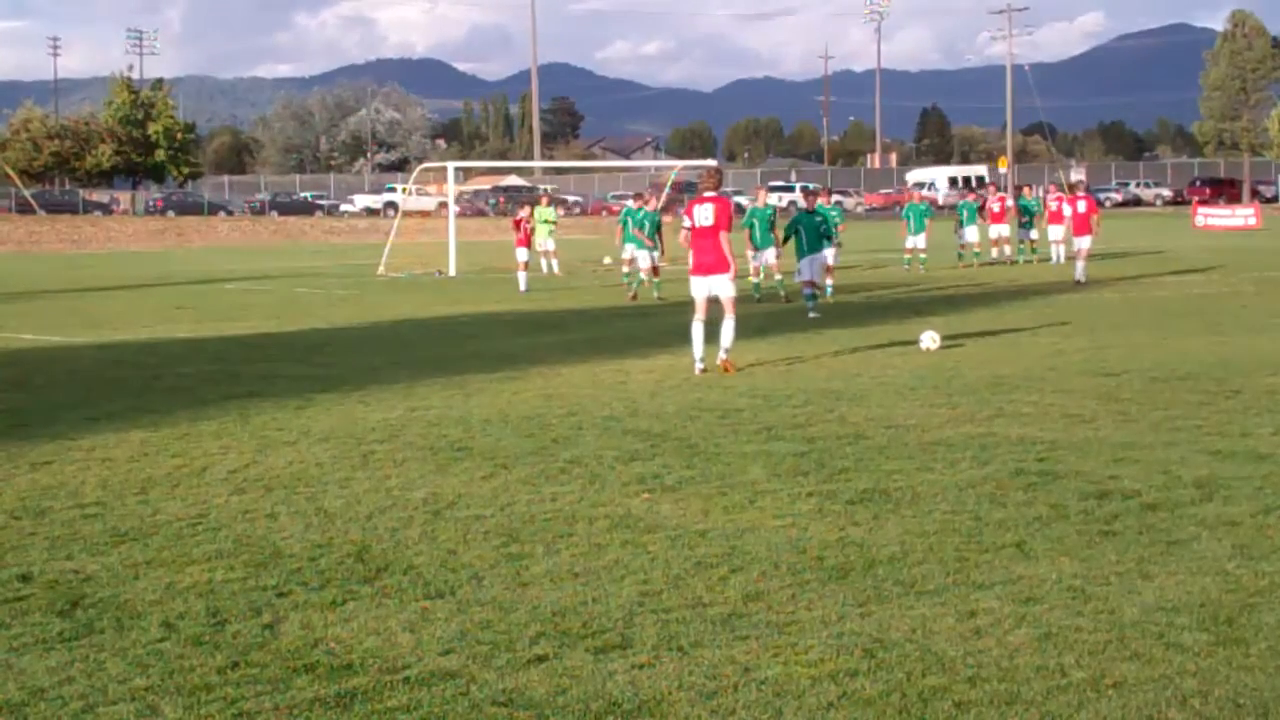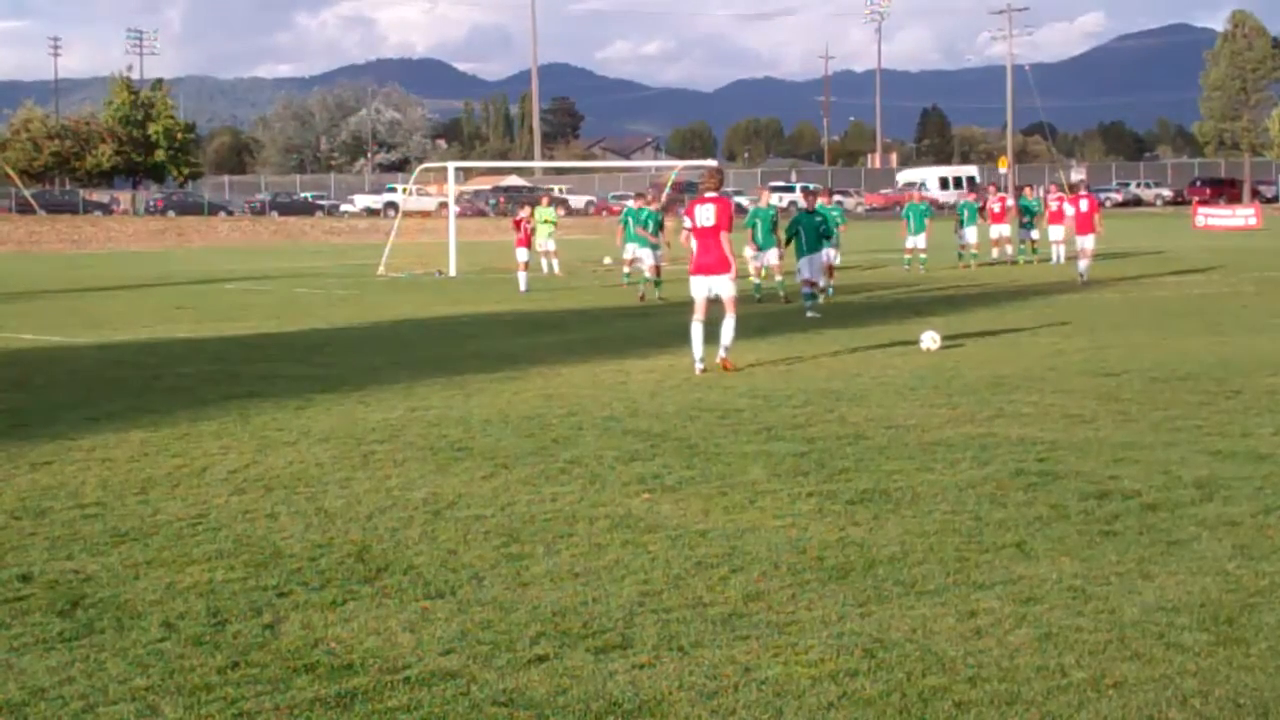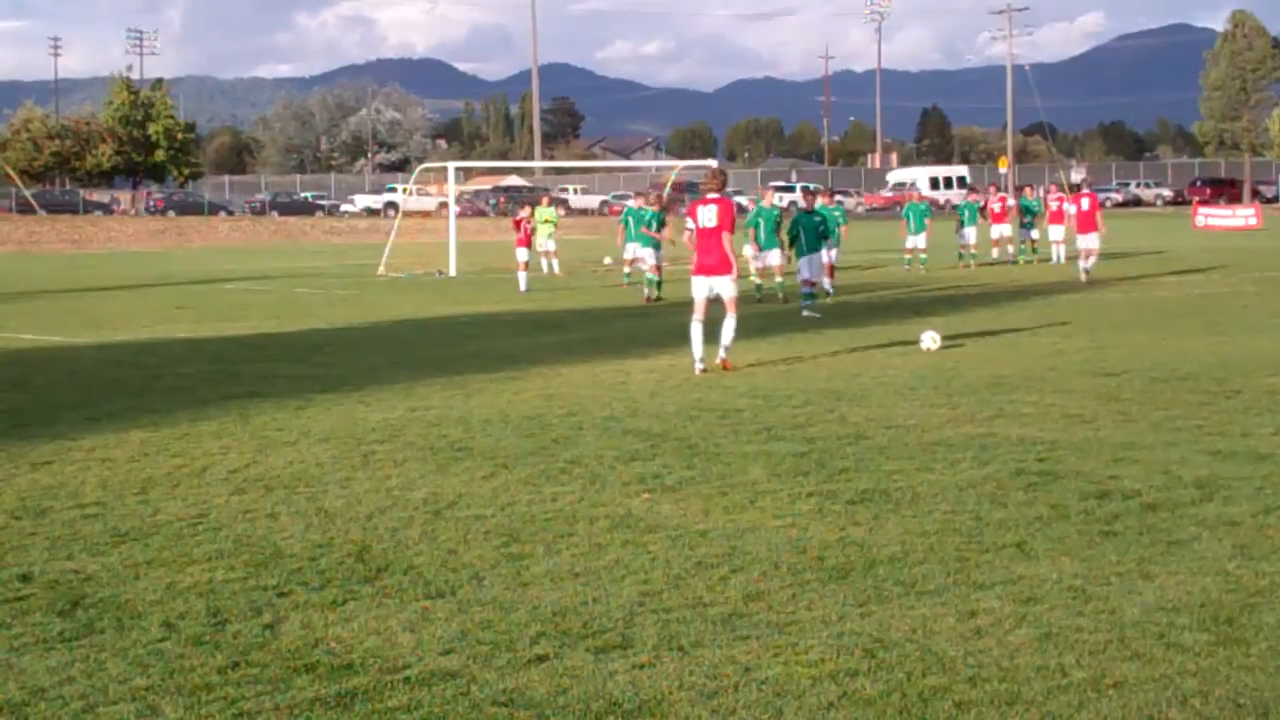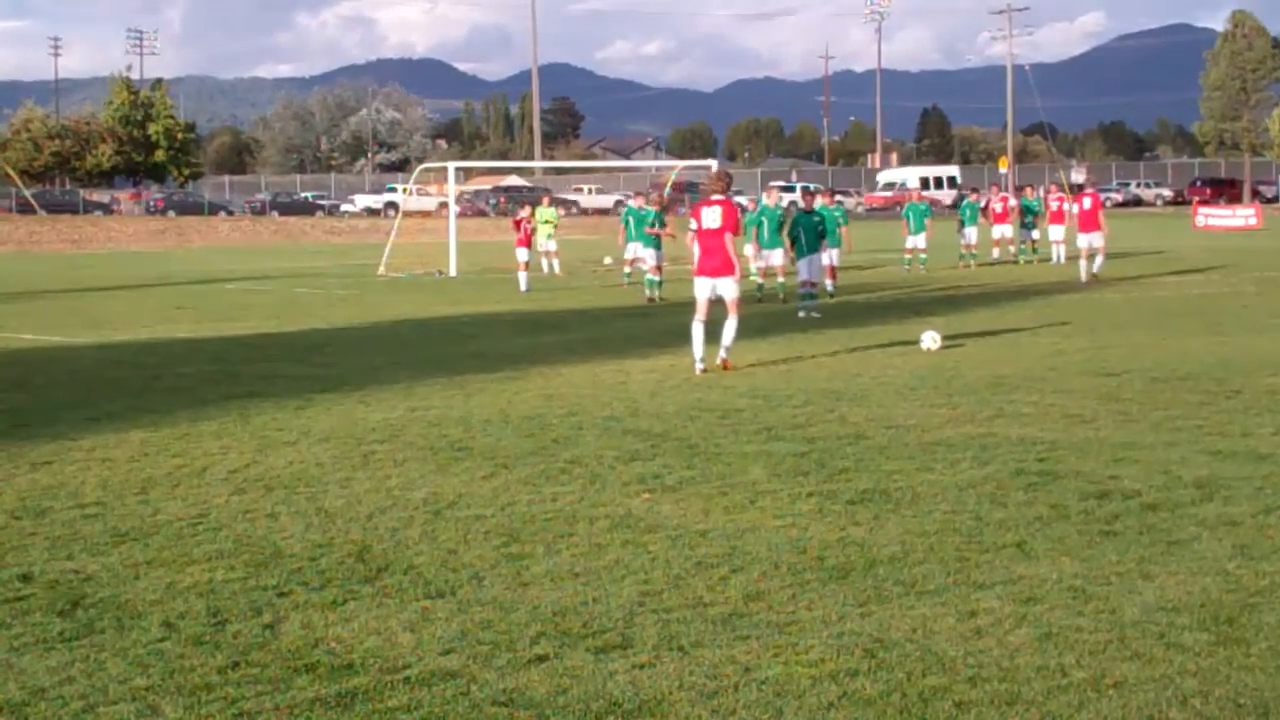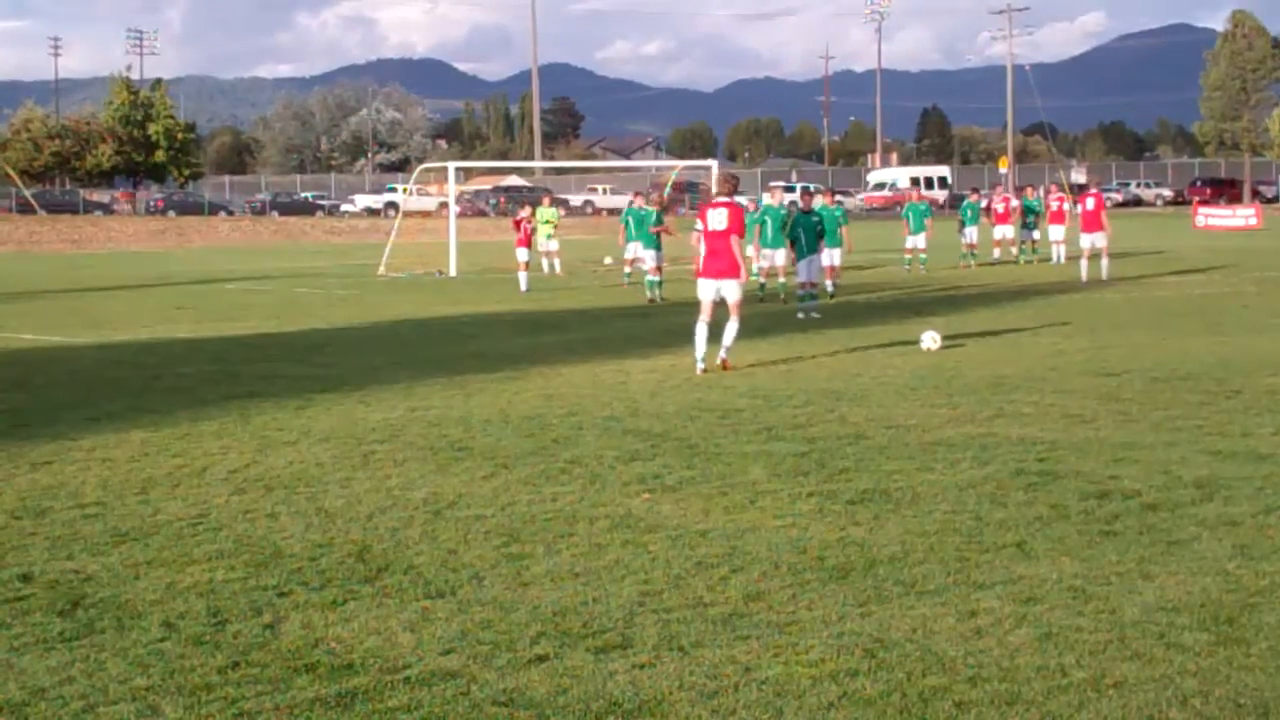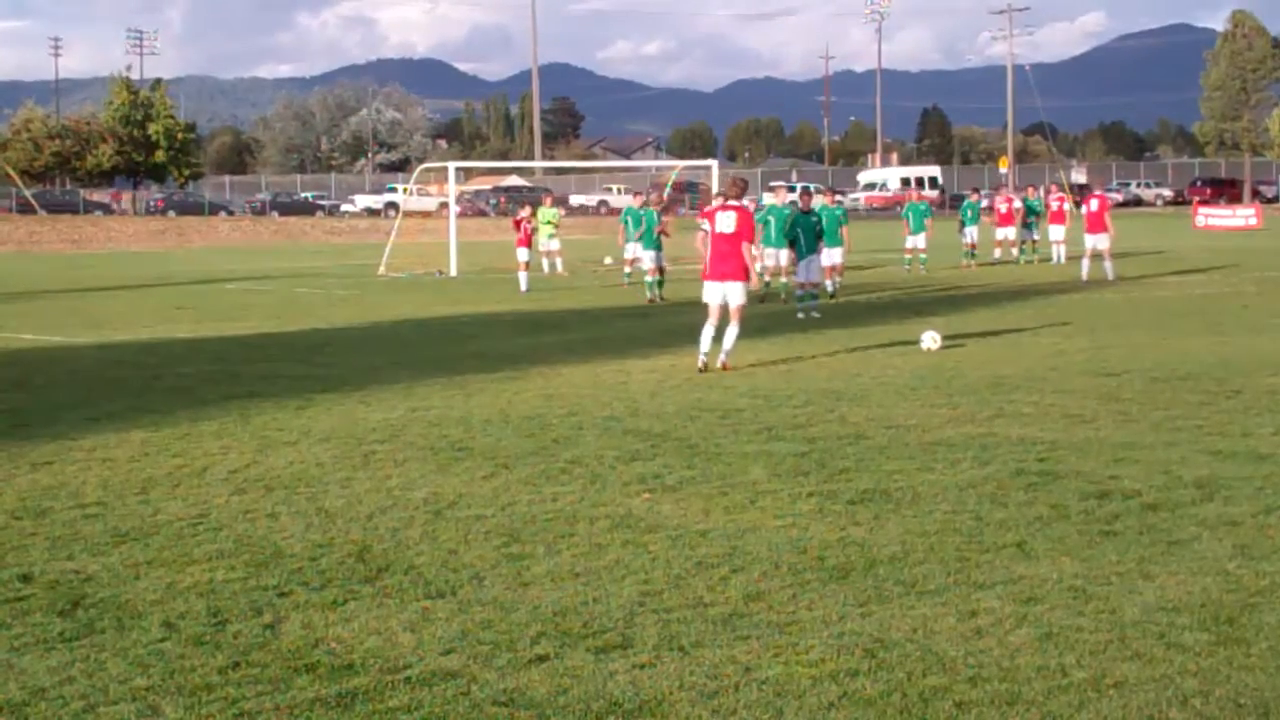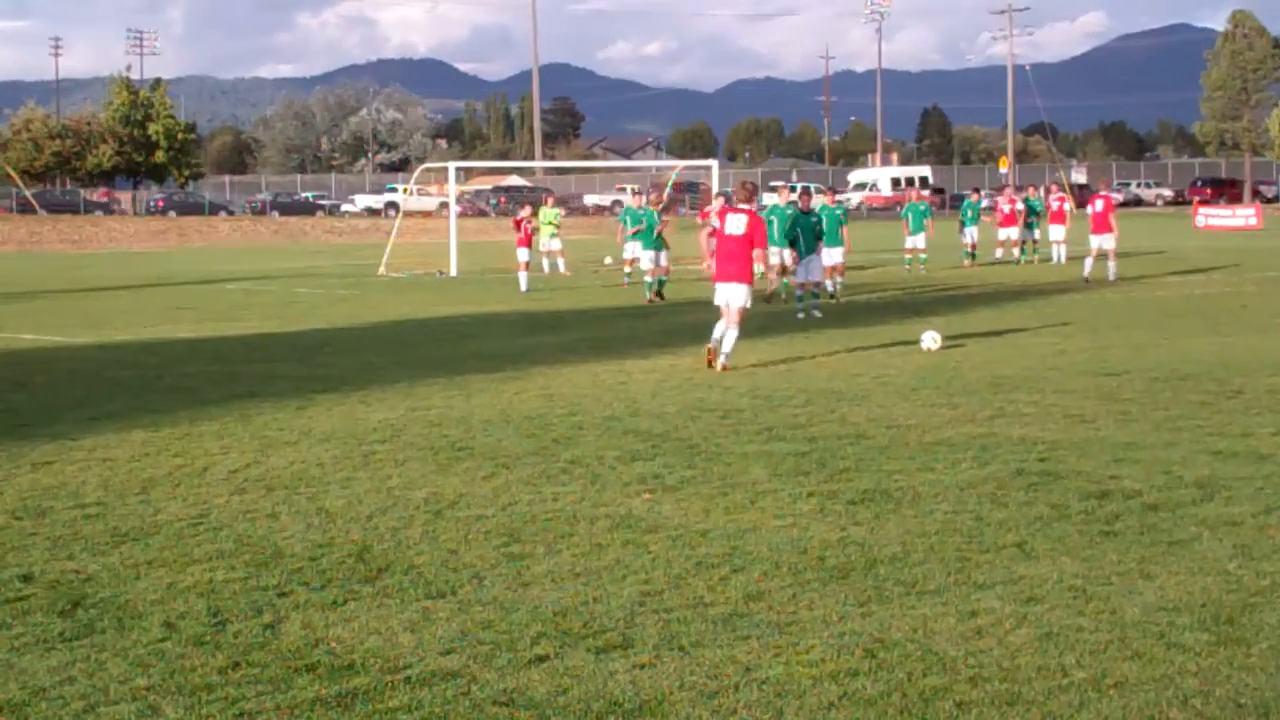
dt=0.1s
person 1, frame 1
left shoulder: (692, 205)
right shoulder: (724, 203)
left elbow: (683, 237)
right elbow: (723, 236)
right wrist: (732, 263)
left hip: (699, 267)
right hip: (721, 266)
left knee: (699, 316)
right knee: (729, 313)
left ankle: (699, 363)
right ankle: (724, 354)
person 1, frame 2
left shoulder: (692, 205)
right shoulder: (725, 204)
left elbow: (684, 238)
right elbow: (724, 236)
right wrist: (733, 263)
left hip: (699, 267)
right hip: (721, 267)
left knee: (698, 316)
right knee: (730, 312)
left ankle: (698, 362)
right ankle: (723, 352)
person 1, frame 3
left shoulder: (695, 206)
right shoulder: (727, 205)
left elbow: (686, 238)
right elbow: (725, 237)
right wrist: (734, 263)
left hip: (701, 268)
right hip: (723, 267)
left knee: (698, 316)
right knee: (731, 312)
left ankle: (698, 363)
right ankle: (723, 353)
person 1, frame 4
left shoulder: (698, 208)
right shoulder: (730, 207)
left elbow: (689, 239)
right elbow: (728, 238)
right wrist: (737, 264)
left hip: (703, 269)
right hip: (726, 269)
left knee: (699, 317)
right knee: (733, 314)
left ankle: (699, 362)
right ankle: (724, 354)
person 1, frame 5
left shoulder: (705, 209)
right shoulder: (736, 210)
left elbow: (695, 239)
right elbow: (734, 240)
right wrist: (743, 267)
left hip: (708, 270)
right hip: (730, 271)
left knee: (704, 318)
right knee: (734, 316)
left ankle: (700, 362)
right ankle: (723, 354)
person 1, frame 6
left shoulder: (713, 212)
right shoulder: (745, 215)
left elbow: (699, 238)
right elbow: (745, 247)
left wrist: (707, 260)
right wrist: (753, 273)
left hip: (714, 273)
right hip: (737, 274)
left knee: (712, 319)
right knee: (735, 320)
left ankle: (702, 358)
right ankle: (723, 357)
person 1, frame 7
left shoulder: (723, 213)
right shoulder: (756, 219)
left elbow: (704, 234)
right elbow: (758, 253)
left wrist: (708, 259)
left hip: (721, 274)
right hip: (742, 276)
left knee: (725, 318)
right knee: (735, 322)
left ankle: (713, 344)
right ankle: (723, 359)
